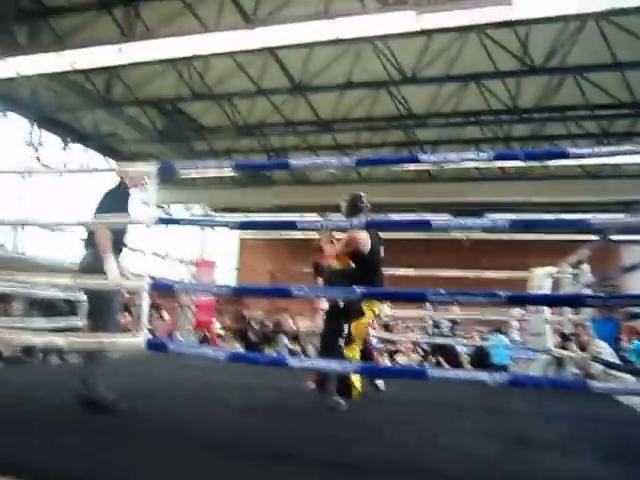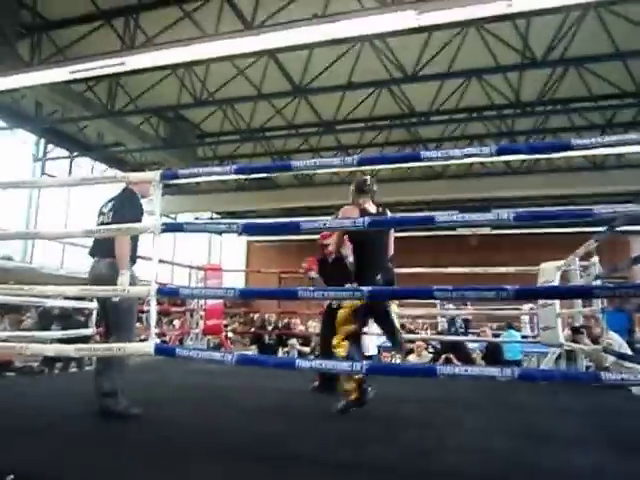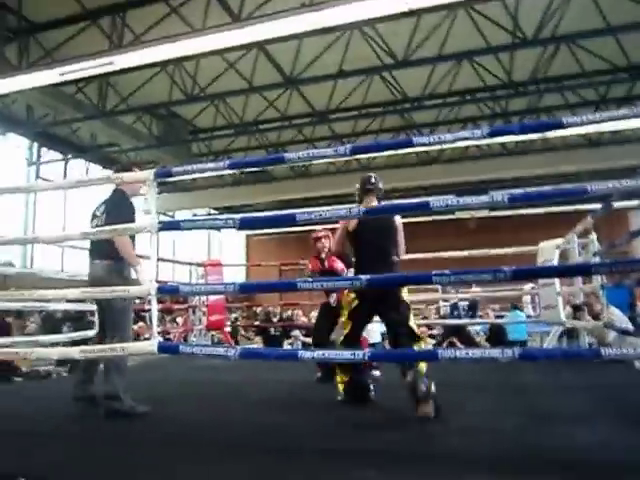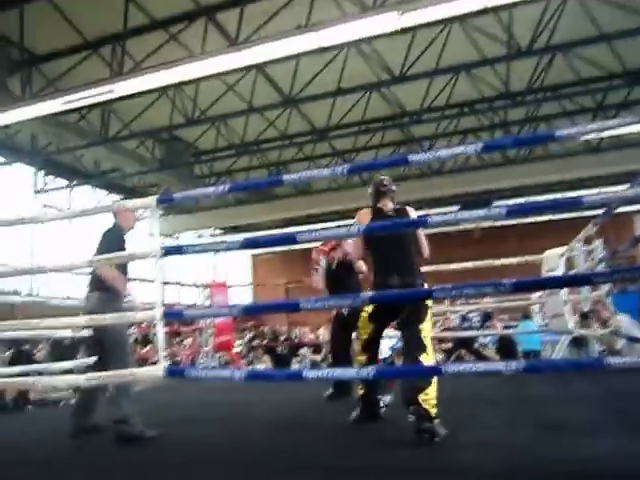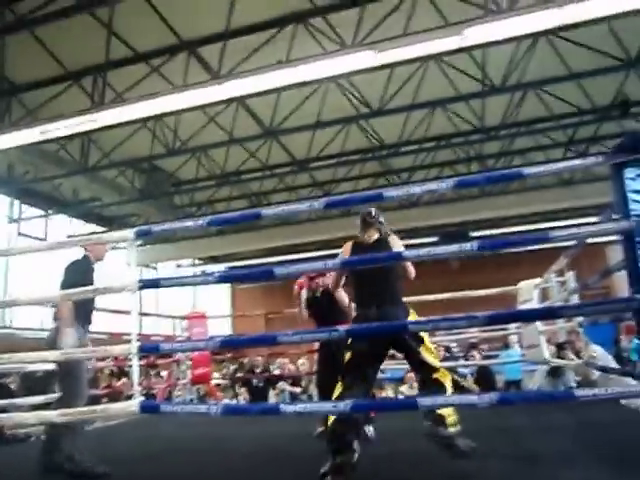
dt=0.2s
person 1, frame 1
left shoulder: (355, 234)
right shoulder: (370, 231)
left elbow: (333, 254)
left wrist: (326, 242)
right hip: (359, 288)
left knee: (353, 343)
left ankle: (346, 393)
person 1, frame 2
left shoulder: (348, 212)
right shoulder: (386, 214)
left elbow: (335, 248)
right elbow: (389, 252)
left wrist: (341, 234)
left hip: (366, 283)
right hip: (385, 278)
right knee: (386, 324)
left ankle: (357, 394)
person 1, frame 3
right shoulder: (393, 215)
left elbow: (336, 249)
right elbow: (400, 253)
left hip: (364, 284)
left knee: (350, 340)
right knee: (407, 339)
left ankle: (354, 391)
right ankle: (422, 393)
person 1, frame 4
left shoulder: (365, 215)
right shoulder: (409, 213)
left elbow: (356, 254)
right elbow: (425, 253)
left hip: (383, 287)
right hip: (413, 286)
left knee: (367, 347)
right knee: (419, 351)
left ankle: (368, 407)
right ankle: (424, 416)
person 1, frame 5
left shoulder: (350, 248)
right shoulder: (392, 241)
left elbow: (334, 285)
right elbow: (411, 275)
left hip: (365, 321)
right hip: (396, 315)
left knee: (353, 384)
right knee: (433, 371)
left ankle: (342, 454)
right ankle: (444, 430)
person 2, frame 1
left shoulder: (116, 195)
right shoulder: (118, 195)
right elbow: (100, 226)
right wrist: (108, 261)
left hip: (96, 262)
right hip: (101, 263)
left knee: (100, 324)
right knee: (108, 325)
left ankle: (92, 385)
right ankle: (94, 387)
person 2, frame 2
left shoulder: (111, 203)
right shoulder: (132, 202)
right elbow: (123, 236)
right wrist: (124, 272)
left hip: (100, 268)
right hip: (115, 270)
left knee: (111, 333)
right knee: (123, 335)
left ankle: (104, 392)
right ankle: (111, 399)
person 2, frame 3
left shoulder: (103, 206)
right shoulder: (123, 203)
right elbow: (121, 238)
right wrist: (139, 268)
left hip: (97, 270)
right hip: (114, 271)
left knee: (105, 333)
right knee: (119, 336)
left ankle: (83, 388)
right ankle: (115, 399)
person 2, frame 4
left shoulder: (110, 236)
right shoulder: (114, 235)
right elbow: (103, 268)
right wrist: (126, 290)
left hip: (98, 302)
right hip: (107, 302)
left knee: (102, 364)
right knee: (122, 363)
left ankle: (82, 421)
right ankle: (125, 424)
person 2, frame 5
left shoulder: (84, 270)
right shoulder: (80, 267)
right elbow: (65, 297)
left wrist: (84, 339)
right wrist: (68, 330)
left hip: (73, 336)
right hip: (69, 335)
left knee: (68, 396)
right knee: (76, 395)
left ankle: (52, 456)
right ankle: (74, 459)
person 3, frame 1
left shoulder: (343, 259)
right shoulder: (319, 266)
right elbow: (320, 286)
right hip: (334, 307)
right knee: (328, 342)
right ankle: (321, 380)
person 3, frame 2
left shoulder: (344, 258)
right shoulder: (320, 262)
left elbow: (355, 275)
left wrist: (347, 255)
right wrist: (311, 274)
right hip: (332, 306)
right knee: (325, 343)
right ankle: (327, 380)
person 3, frame 3
left shoulder: (341, 257)
right shoulder: (316, 261)
left wrist: (343, 271)
right wrist: (313, 274)
left hip: (346, 300)
right hip: (330, 302)
right knee: (318, 335)
right ankle: (328, 370)
person 3, frame 4
left shoulder: (347, 264)
right shoulder: (325, 272)
left elbow: (363, 270)
right elbow: (318, 286)
left wrist: (347, 250)
right wrist: (319, 264)
left hip: (358, 309)
right hip: (342, 313)
right knee: (337, 350)
right ankle: (340, 387)
person 3, frame 5
left shoulder: (333, 292)
right shoulder: (310, 300)
left elbow: (345, 303)
right elbow: (303, 315)
right wrist: (301, 296)
left hip: (343, 339)
right hip: (326, 343)
right knee: (324, 382)
left ankle: (366, 420)
